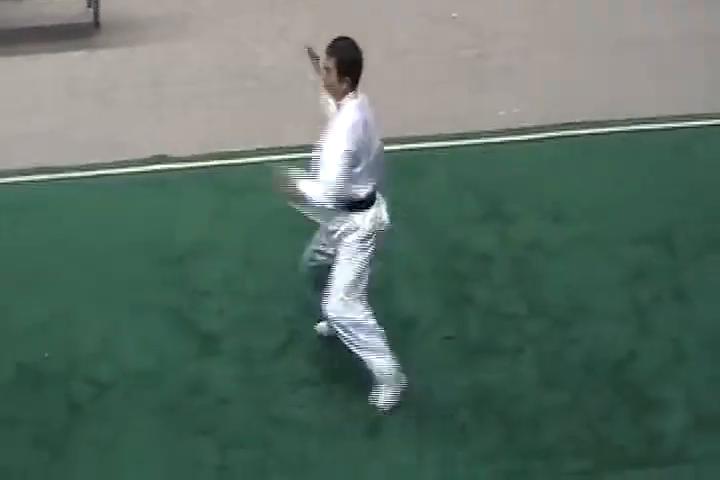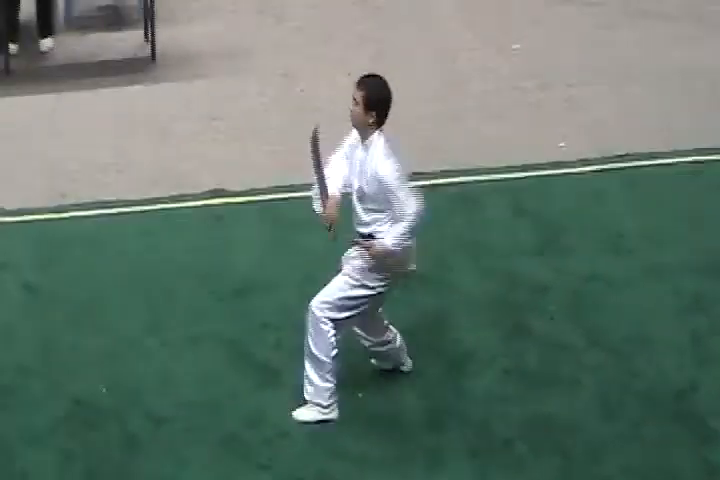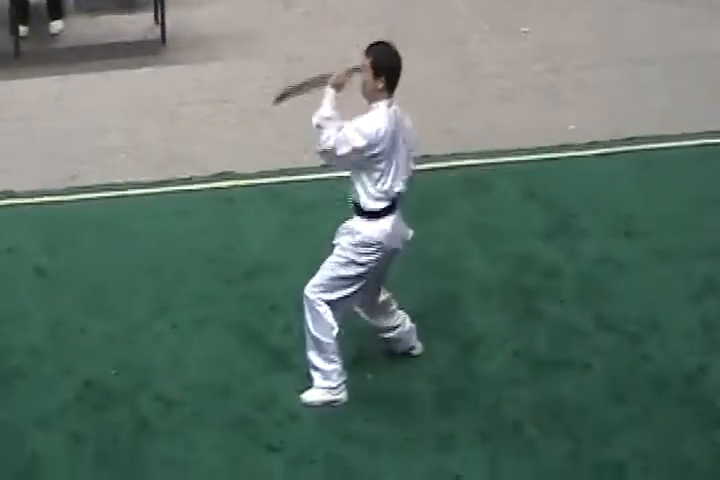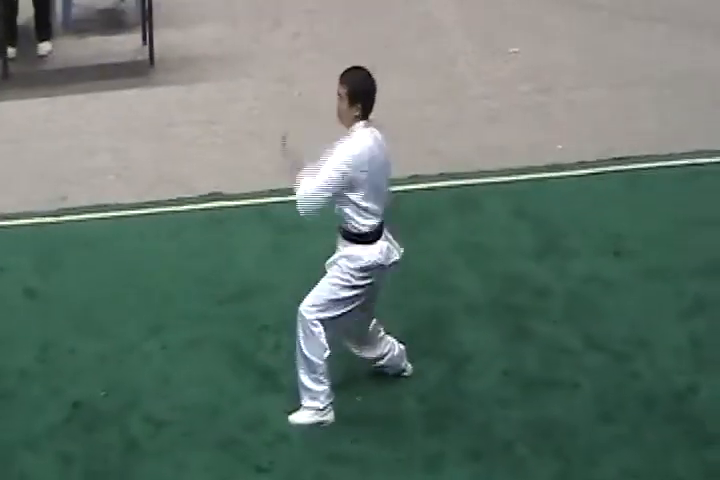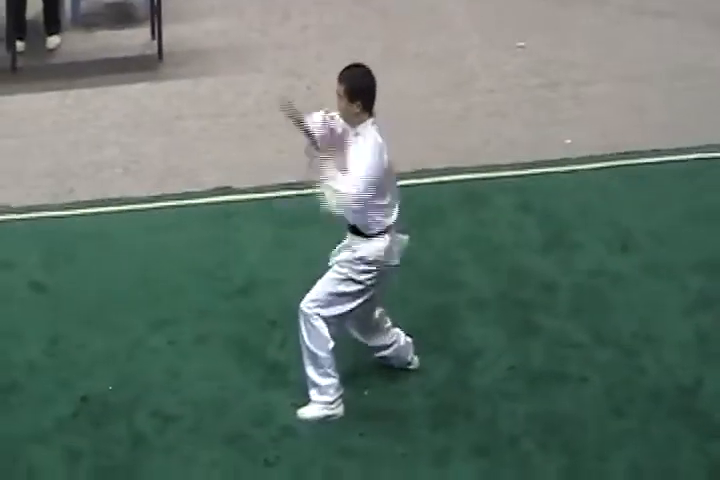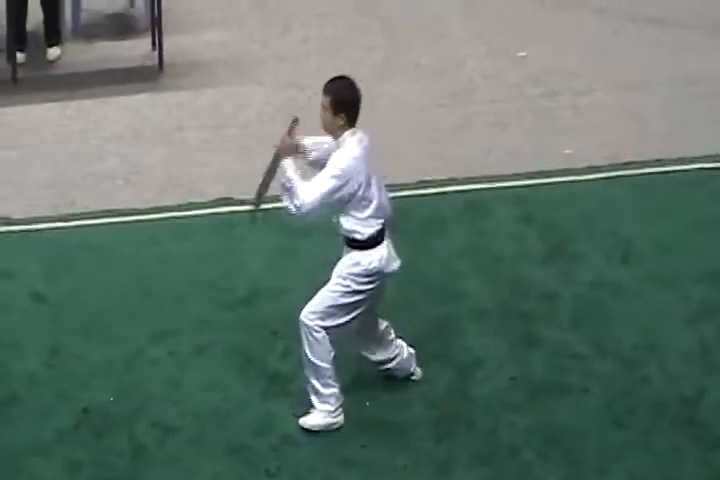
dt=0.3s
person 1, frame 1
left shoulder: (347, 125)
right shoulder: (354, 104)
left elbow: (326, 192)
left wrist: (295, 186)
left hip: (357, 219)
right hip: (343, 210)
left knee: (343, 303)
right knee: (317, 259)
left ankle: (389, 376)
right ankle: (337, 327)
person 1, frame 2
left shoulder: (381, 162)
right shoulder: (356, 140)
left elbow: (410, 210)
right elbow: (335, 175)
left wrist: (390, 249)
right wrist: (329, 201)
left hip: (377, 254)
right hip: (367, 244)
left knee: (321, 312)
right knee: (360, 311)
left ankle: (321, 403)
right ankle: (395, 357)
person 1, frame 3
left shoulder: (373, 126)
right shoulder: (398, 118)
left elbow: (326, 142)
right elbow: (404, 167)
left wrist: (330, 92)
left hip: (369, 231)
right hip: (389, 223)
left knee: (317, 295)
right knee: (368, 293)
left ankle: (330, 385)
right ankle: (406, 339)
person 1, frame 4
left shoulder: (350, 150)
right shoulder: (374, 141)
left elbow: (309, 201)
left wrist: (306, 177)
left hip: (359, 254)
right hip: (373, 246)
left knee: (311, 316)
right knee: (354, 322)
left ankle: (318, 406)
right ankle: (395, 360)
person 1, frame 5
left shoulder: (367, 150)
right shoulder: (357, 130)
left elbow: (344, 202)
right elbow: (327, 126)
left wrist: (329, 167)
right wrist: (320, 125)
left hip: (368, 247)
right hip: (373, 241)
left knee: (314, 309)
right knee: (360, 310)
left ankle: (326, 399)
right ankle: (402, 352)
person 1, frame 6
left shoulder: (346, 162)
right shoulder: (354, 141)
left elbow: (304, 202)
right elbow: (325, 150)
left wrist: (287, 164)
right wrist: (302, 147)
left hip: (365, 258)
right hip: (372, 249)
left knee: (314, 322)
right knee: (362, 320)
left ankle: (328, 409)
right ankle: (404, 363)
